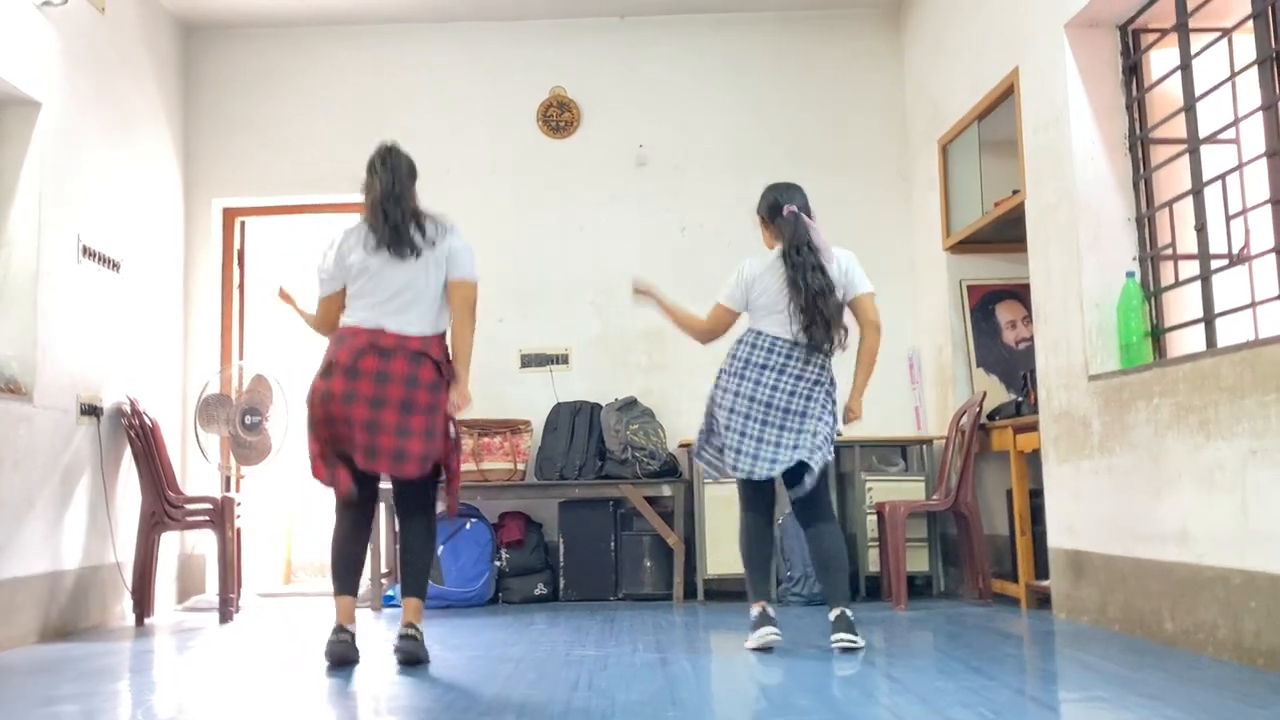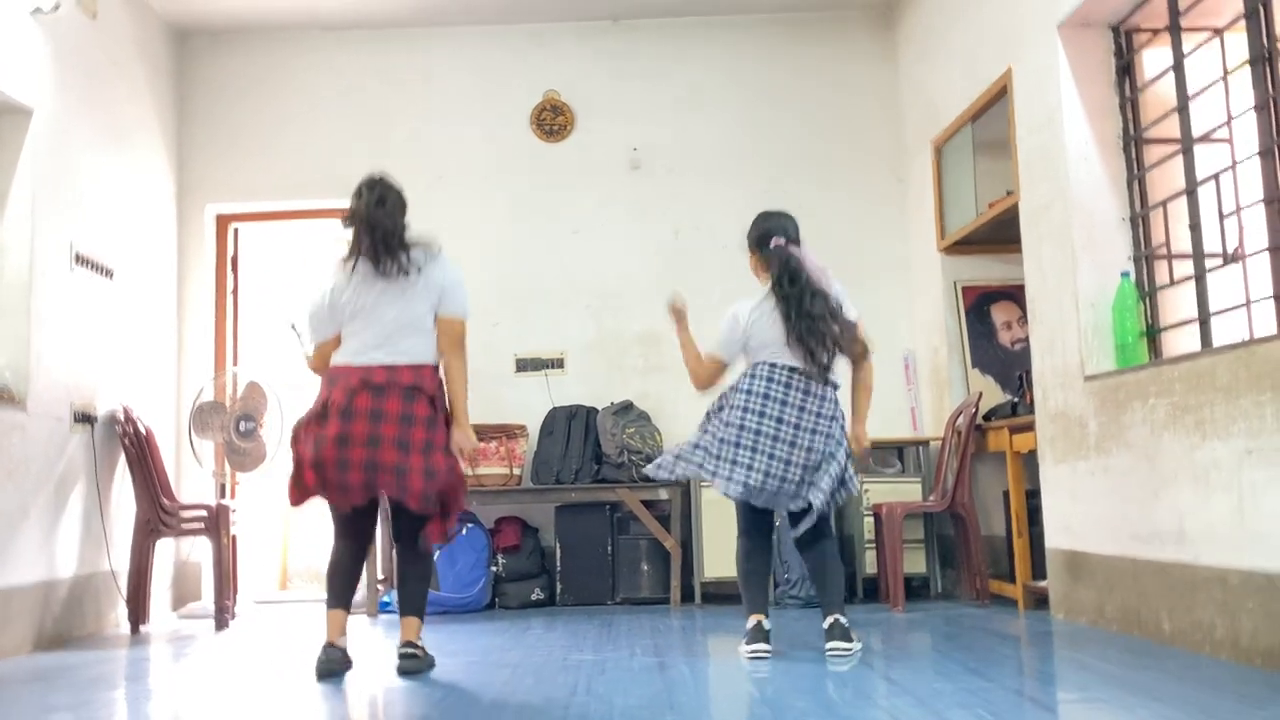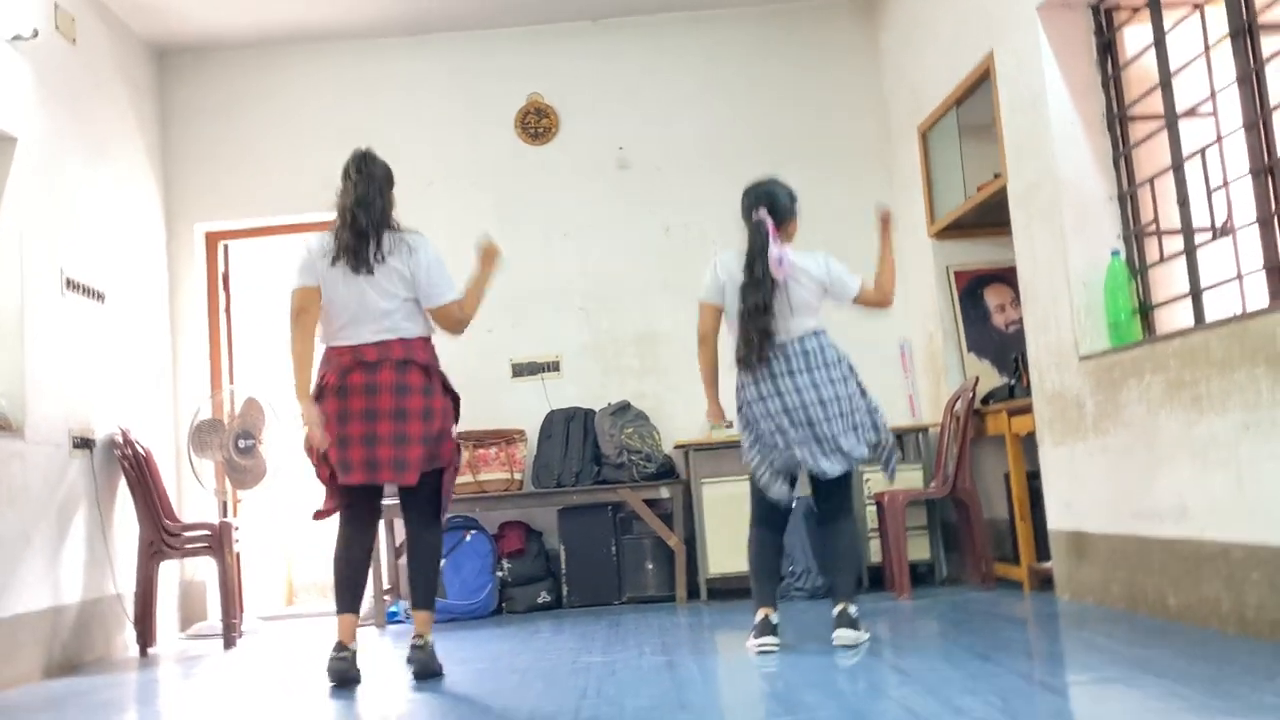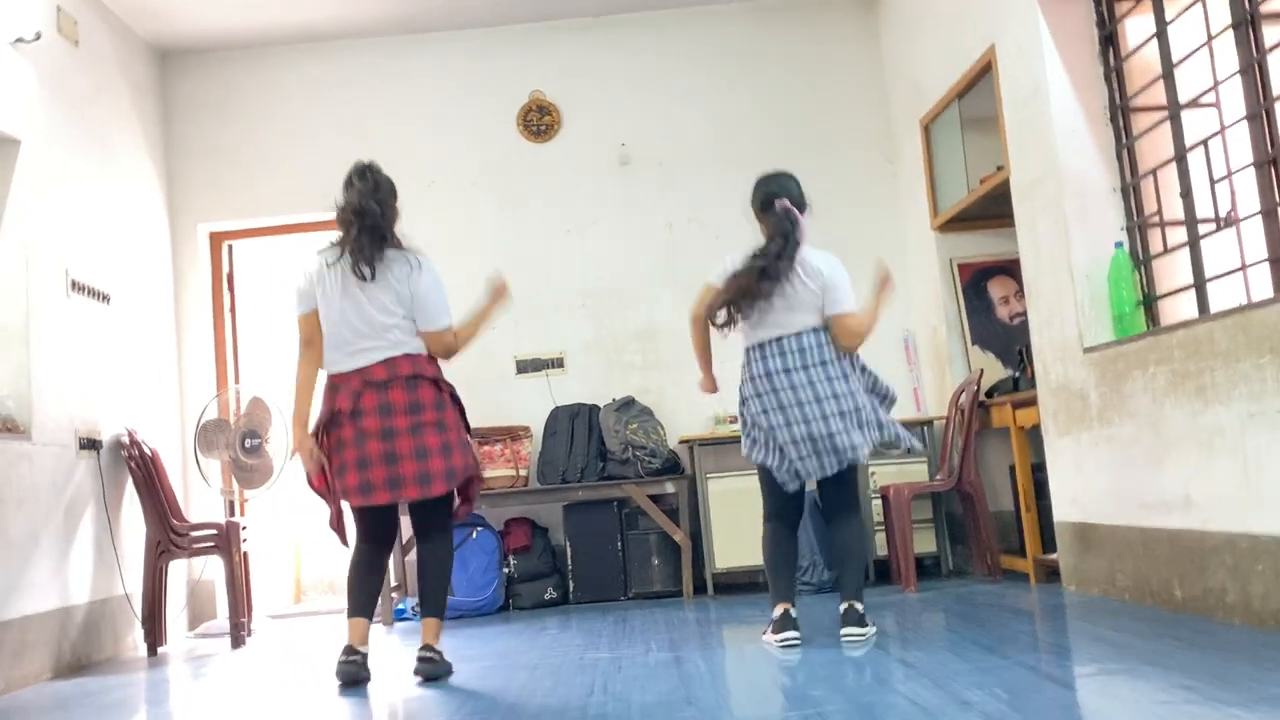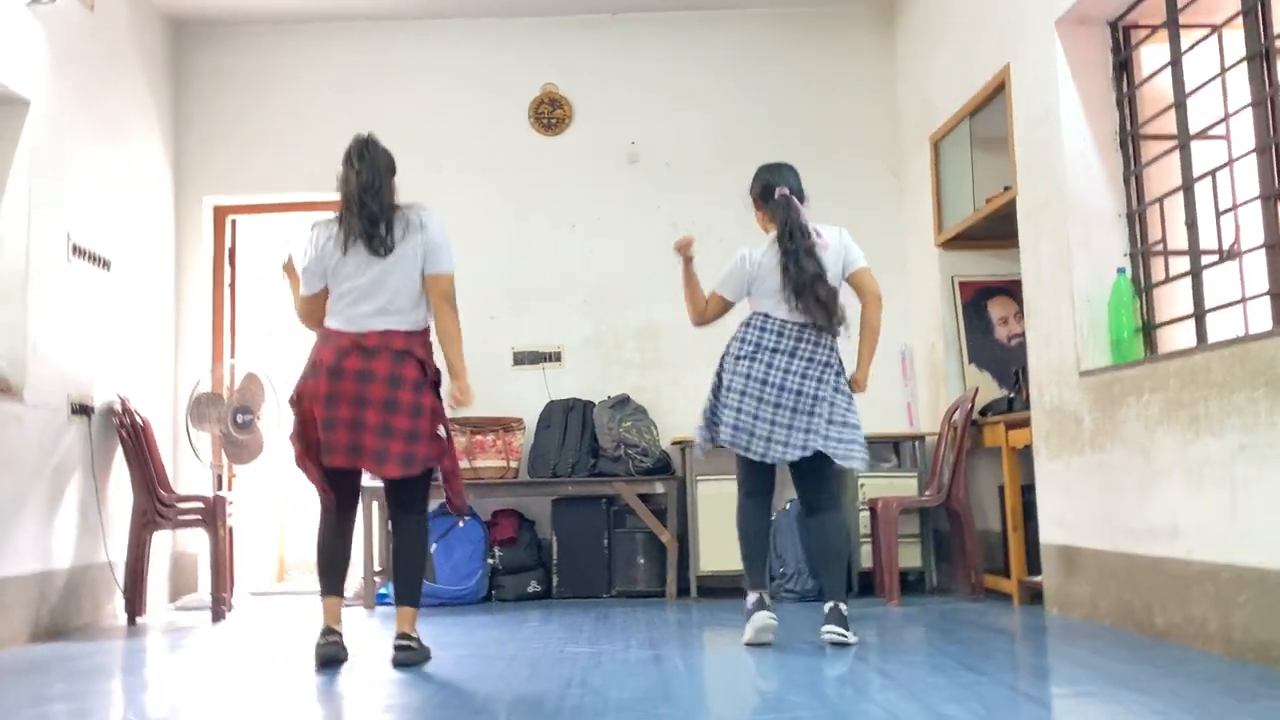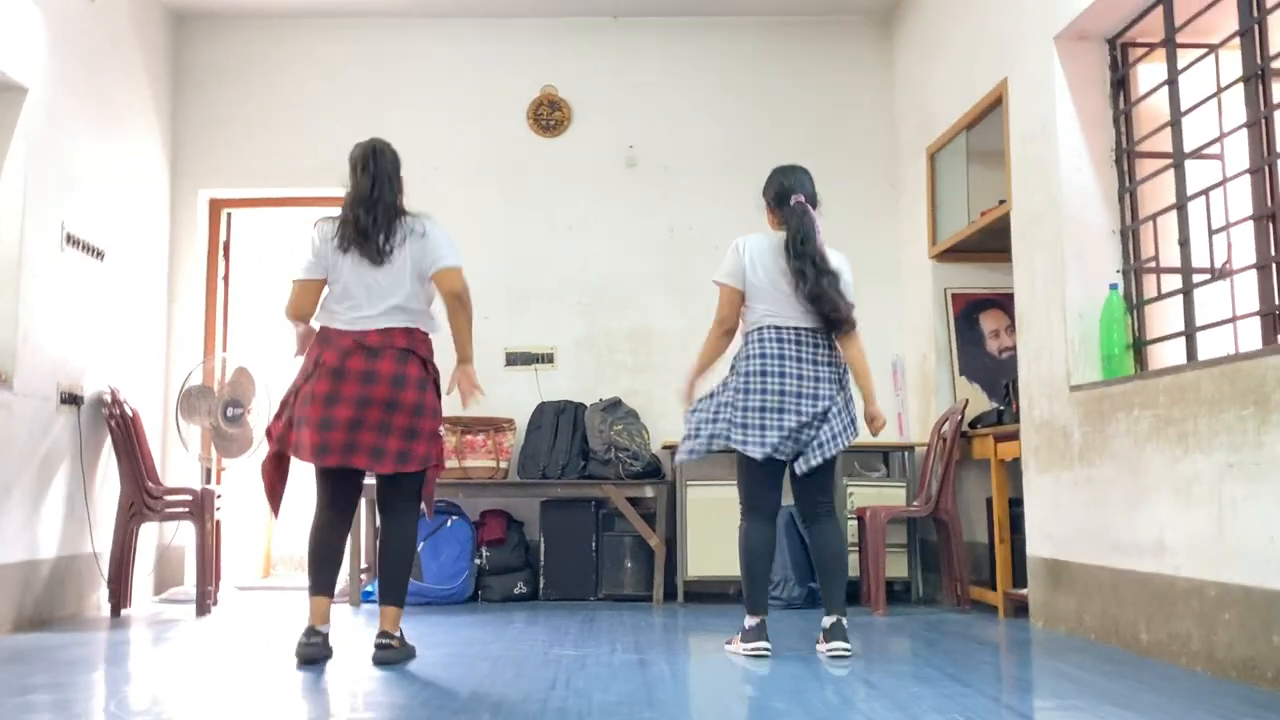
dt=0.3s
person 1, frame 1
left shoulder: (348, 241)
right shoulder: (444, 237)
left elbow: (328, 325)
right elbow: (464, 308)
left wrist: (295, 305)
right wrist: (459, 378)
left hip: (353, 373)
right hip: (417, 376)
left knee: (353, 506)
right knee: (416, 509)
left ankle: (343, 629)
right ankle: (411, 628)
person 1, frame 2
left shoulder: (340, 277)
right shoulder: (435, 264)
left elbow: (322, 362)
right elbow: (452, 348)
right wrist: (461, 421)
left hip: (350, 407)
right hip: (411, 406)
left knee: (352, 536)
right knee: (413, 535)
left ankle: (334, 642)
right ankle: (410, 642)
person 1, frame 3
left shoulder: (317, 251)
right shoulder: (413, 248)
left elbow: (302, 322)
right elbow: (454, 322)
left wrist: (305, 397)
right wrist: (484, 272)
left hip: (345, 389)
right hip: (407, 383)
left knee: (357, 520)
right knee: (422, 516)
left ankle: (345, 643)
right ankle: (421, 636)
person 1, frame 4
left shoulder: (319, 269)
right shoulder: (412, 267)
left elbow: (310, 350)
right elbow: (440, 347)
left wrist: (301, 425)
right wrist: (488, 306)
left hip: (352, 407)
right hip: (412, 400)
left knee: (374, 535)
right knee: (432, 529)
left ankle: (355, 647)
right ankle: (430, 645)
person 1, frame 5
left shoulder: (325, 235)
right shoulder: (422, 226)
left elbow: (311, 317)
right elbow: (442, 300)
left wrist: (295, 281)
right wrist: (458, 371)
left hip: (338, 373)
right hip: (403, 372)
left knee: (338, 505)
right knee: (408, 509)
left ankle: (331, 631)
right ankle: (406, 635)
person 1, frame 6
left shoulder: (326, 234)
right shoulder: (423, 232)
left elbow: (299, 311)
right elbow: (455, 292)
left wrist: (304, 337)
right wrist: (464, 362)
left hip: (338, 372)
right hip: (403, 371)
left knee: (334, 506)
right knee: (399, 509)
left ankle: (316, 629)
right ankle: (389, 634)
person 2, frame 1
left shoulder: (751, 270)
right shoulder: (838, 260)
left elbow: (706, 332)
right elbow: (870, 325)
left wrist: (657, 298)
right wrist: (856, 394)
left hip: (749, 385)
right hip: (804, 393)
left knee: (757, 509)
right knee: (816, 511)
left ankle: (761, 610)
right ankle: (840, 615)
person 2, frame 2
left shoulder: (745, 314)
right shoulder: (827, 295)
left elbow: (703, 379)
right elbow: (861, 359)
left wrist: (683, 327)
right wrist: (858, 424)
left hip: (754, 419)
right hip: (814, 422)
left knee: (754, 533)
right knee: (814, 532)
left ankle: (757, 624)
right ankle: (835, 621)
person 2, frame 3
left shoulder: (726, 268)
right shoulder: (815, 265)
left elbow: (705, 337)
right elbow: (882, 297)
left wrist: (713, 399)
right wrist: (886, 238)
left hip: (765, 396)
right hip: (823, 386)
left knee: (768, 515)
right knee: (836, 510)
left ankle: (765, 618)
right ankle: (845, 611)
person 2, frame 4
left shoulder: (741, 267)
right shoulder: (825, 265)
left elbow: (700, 316)
right elbow: (848, 340)
left wrist: (707, 372)
right wrist: (876, 303)
left hip: (769, 390)
right hip: (827, 387)
left knee: (780, 513)
right knee: (843, 507)
left ankle: (783, 612)
right ankle: (852, 609)
person 2, frame 5
left shoulder: (750, 259)
right shoulder: (835, 240)
left elbow: (701, 316)
right elbow: (872, 297)
left wrist: (688, 264)
right wrist: (863, 365)
left hip: (754, 372)
right hip: (814, 378)
left knee: (754, 494)
right knee: (822, 500)
left ankle: (758, 599)
right ankle: (835, 609)
person 2, frame 6
left shoulder: (745, 249)
right shoulder: (830, 259)
left elbow: (725, 326)
right elbow: (847, 333)
left wrist: (696, 375)
right wrist: (870, 402)
left hip: (762, 379)
right hip: (821, 385)
left knee: (758, 510)
right knee: (820, 510)
left ankle: (756, 626)
right ankle: (835, 625)
